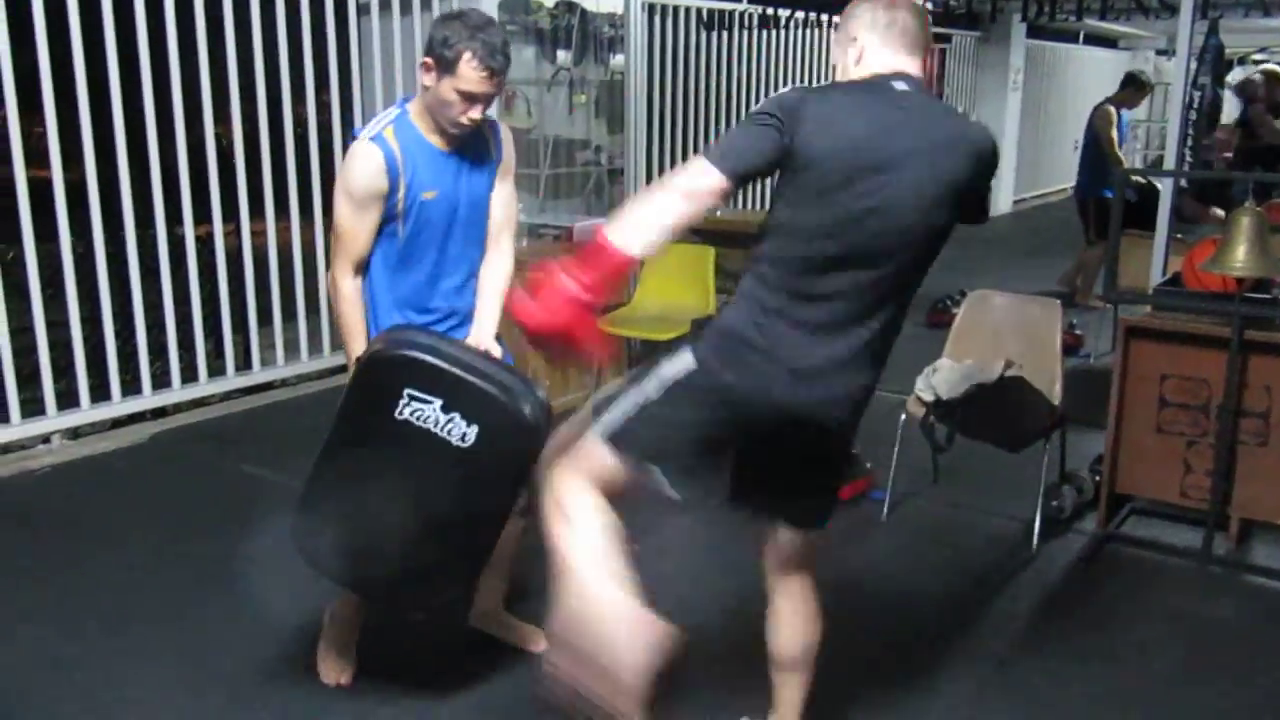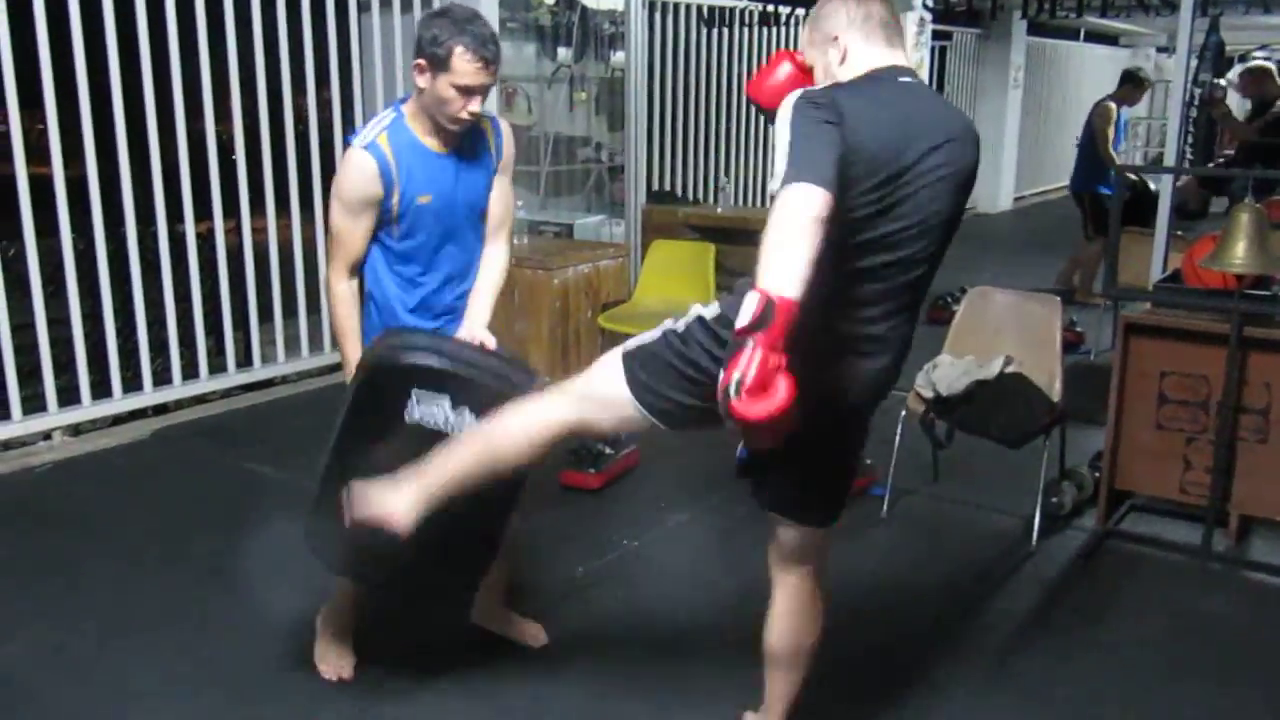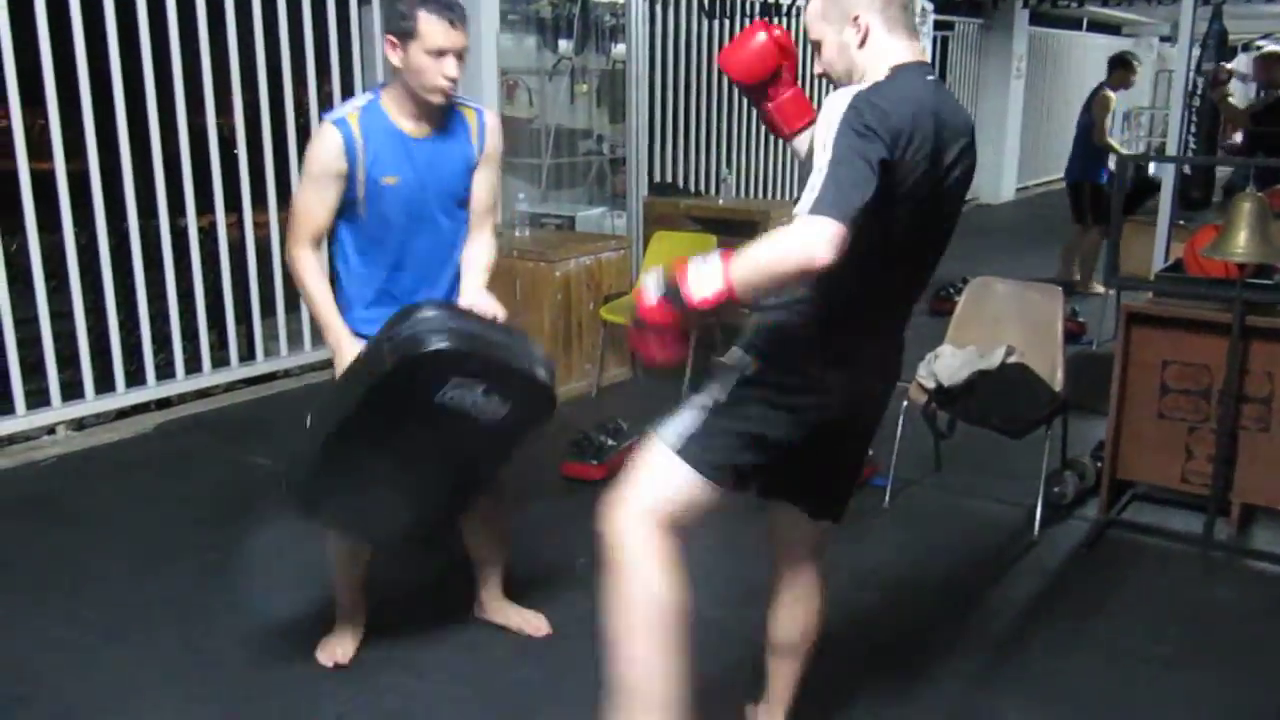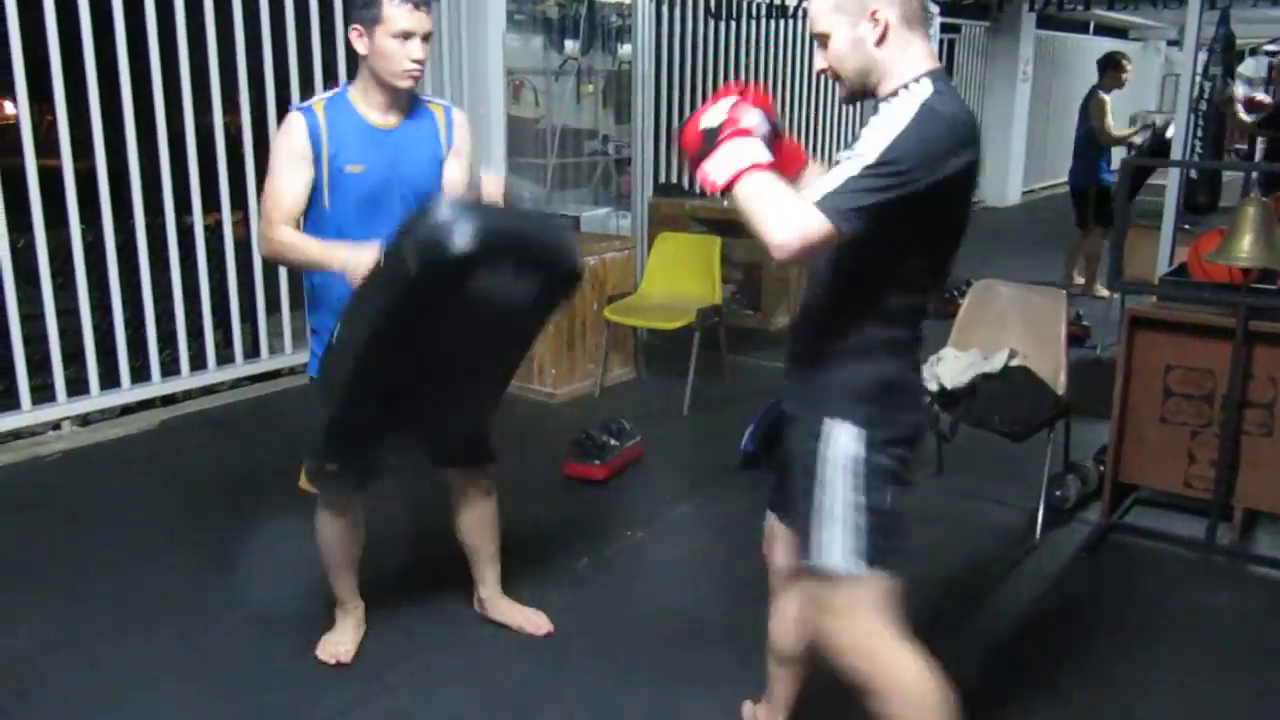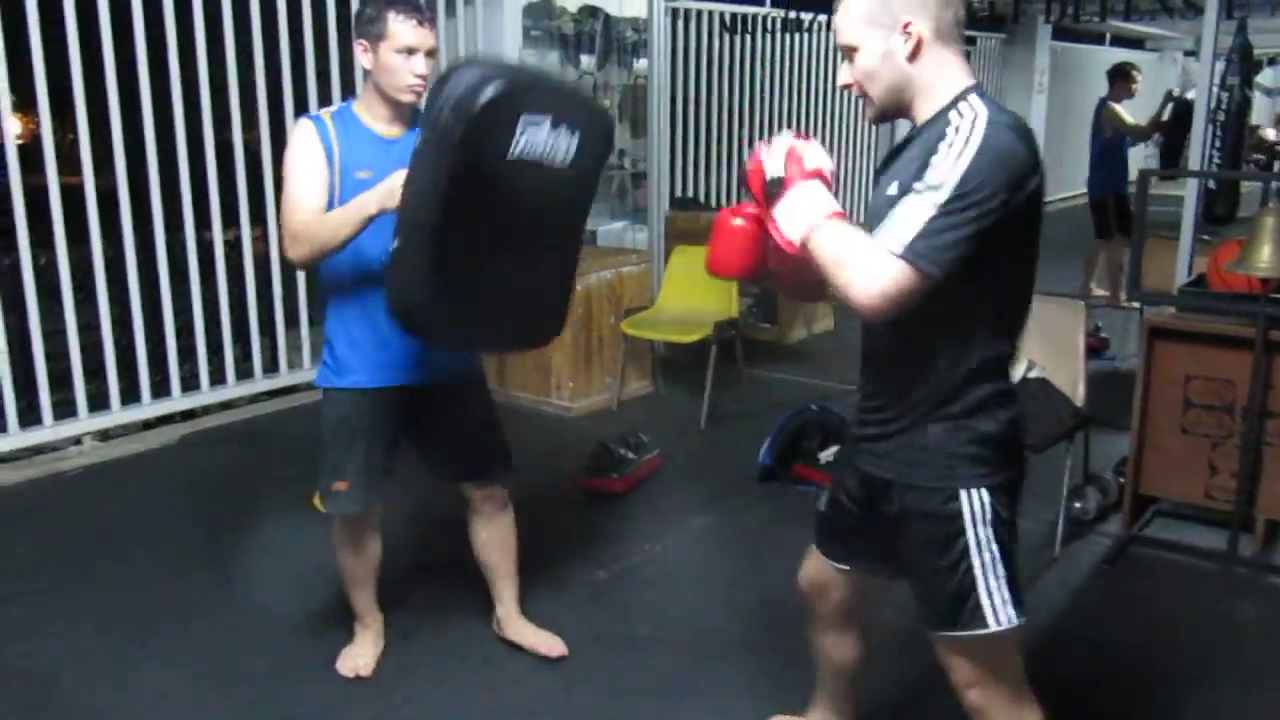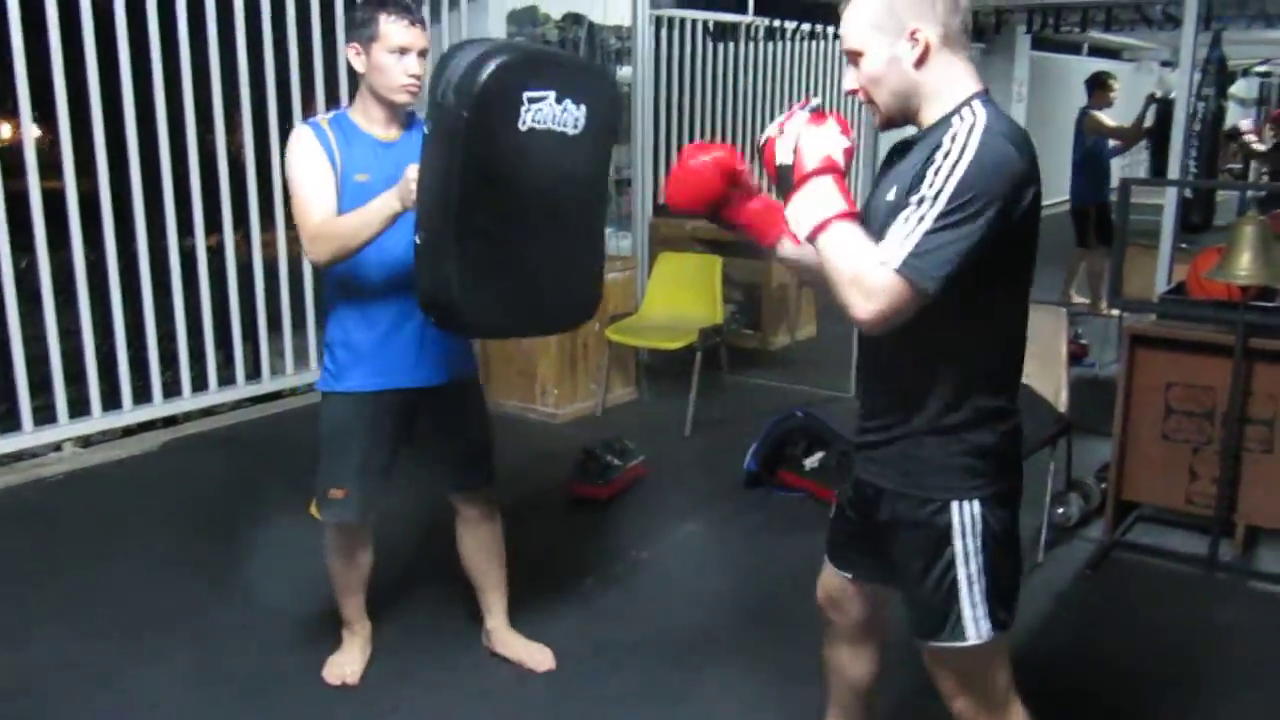
dt=0.2s
person 1, frame 1
left shoulder: (806, 108)
right shoulder: (972, 146)
left elbow: (691, 189)
left wrist: (586, 273)
left hip: (746, 359)
right hip: (836, 396)
left knee: (569, 475)
right knee: (789, 567)
left ankle: (609, 653)
person 1, frame 2
left shoulder: (820, 108)
right shoulder: (960, 134)
left elbow: (802, 216)
left wrist: (765, 334)
left hip: (760, 357)
right hip: (851, 382)
left knee: (569, 402)
right knee: (797, 564)
left ankle: (410, 494)
person 1, frame 3
left shoulder: (866, 105)
right shoulder: (947, 119)
left elbow: (816, 243)
left wrist: (692, 288)
right wrist: (774, 93)
left hip: (793, 364)
right hip: (860, 379)
left knee: (637, 517)
right knee: (795, 557)
person 1, frame 4
left shoulder: (919, 118)
right shoulder: (930, 113)
left elbow: (792, 233)
right elbow: (831, 196)
left wrist: (734, 150)
right wrist: (768, 148)
left hip: (855, 397)
right hip: (852, 385)
left knee: (860, 631)
right knee: (787, 559)
person 1, frame 5
left shoulder: (984, 143)
right shoulder: (927, 144)
left elbow: (873, 288)
right elbow: (868, 269)
left wrist: (802, 192)
right wrist: (784, 233)
left hip: (950, 459)
right hip: (883, 440)
right knee: (824, 584)
person 1, frame 6
left shoulder: (981, 149)
right shoulder: (921, 149)
left elbow: (873, 298)
right elbow: (839, 260)
left wrist: (812, 183)
right wrist: (741, 205)
left hip: (948, 469)
right hip: (885, 451)
right knee: (844, 606)
person 2, frame 1
left shoulder: (495, 142)
right shoulder: (377, 153)
left elbow: (500, 246)
right elbow: (346, 273)
left wrist: (483, 333)
left hip: (476, 352)
left ankle: (490, 606)
right ankle: (343, 620)
person 2, frame 2
left shoulder: (495, 137)
right shoulder: (371, 158)
left elbow: (495, 242)
right elbow: (342, 274)
left wrist: (474, 324)
right wrist: (358, 376)
left hip: (470, 347)
left ankle: (489, 604)
right ankle: (338, 615)
person 2, frame 3
left shoulder: (480, 127)
right shoulder: (342, 135)
left elbow: (480, 228)
right elbow: (302, 248)
left wrist: (473, 289)
right wrist: (341, 340)
right hip: (374, 345)
left ankle: (490, 595)
right ankle: (348, 611)
person 2, frame 4
left shoulder: (447, 123)
right shoulder: (309, 125)
right elbow: (274, 235)
right wrist: (344, 257)
left knee: (474, 471)
right knee: (340, 489)
left ankle: (490, 593)
right ankle: (349, 608)
person 2, frame 5
right shoulder: (318, 136)
right elbow: (298, 243)
right wrist: (379, 195)
left hip: (446, 356)
right hip: (360, 365)
left knee: (490, 488)
right knee: (354, 507)
left ankle: (508, 614)
right ankle: (368, 622)
person 2, frame 6
right shoulder: (316, 141)
right elbow: (318, 246)
right wrist: (398, 199)
left hip: (444, 360)
right hip: (360, 369)
left knee: (476, 499)
right knee: (348, 514)
left ankle: (497, 626)
right ankle: (356, 630)
person 3, frame 1
left shoulder: (1118, 112)
right shoulder: (1107, 112)
right elbow: (1112, 154)
right wrist: (1132, 179)
left hip: (1102, 187)
right hip: (1095, 189)
left knee: (1097, 241)
right knee: (1101, 242)
left ankle: (1070, 279)
right ankle: (1084, 294)
person 3, frame 2
left shoulder: (1118, 110)
right shoulder: (1107, 108)
right elbow: (1105, 151)
left wrist: (1121, 175)
right wrist: (1125, 176)
left hip: (1098, 183)
right hip: (1091, 184)
left knee: (1095, 237)
right knee: (1100, 238)
left ankle: (1066, 276)
right ankle: (1084, 291)
person 3, frame 3
left shoulder: (1102, 93)
right shoulder: (1106, 97)
right elbow: (1100, 139)
left hip: (1083, 171)
right hip: (1088, 174)
left knee: (1085, 226)
right knee: (1098, 227)
left ankle: (1067, 271)
right ankle: (1086, 282)
person 3, frame 4
left shoulder: (1096, 96)
right shoulder: (1101, 99)
right elbow: (1108, 137)
left wrist: (1132, 132)
right wrist: (1139, 128)
left hip: (1085, 174)
right hip: (1093, 176)
left knee: (1087, 229)
right knee: (1099, 229)
left ankle: (1070, 275)
right ankle: (1091, 285)
person 3, frame 5
left shoulder: (1108, 107)
right shoulder: (1111, 109)
left elbow: (1129, 138)
right elbow: (1140, 133)
left wrist: (1156, 127)
right wrist: (1164, 104)
left hip: (1103, 184)
right hip: (1110, 186)
left knee: (1104, 239)
right knee: (1120, 239)
left ankle: (1088, 286)
right ankle: (1117, 295)
person 3, frame 6
left shoulder: (1092, 117)
right shoulder: (1092, 118)
left elbow: (1110, 150)
right elbow: (1127, 134)
left wrist: (1142, 135)
right wrist: (1146, 106)
left hip: (1088, 194)
right hip: (1091, 196)
left knee: (1085, 248)
right knee: (1099, 248)
left ankle: (1067, 294)
right ankle: (1098, 304)
